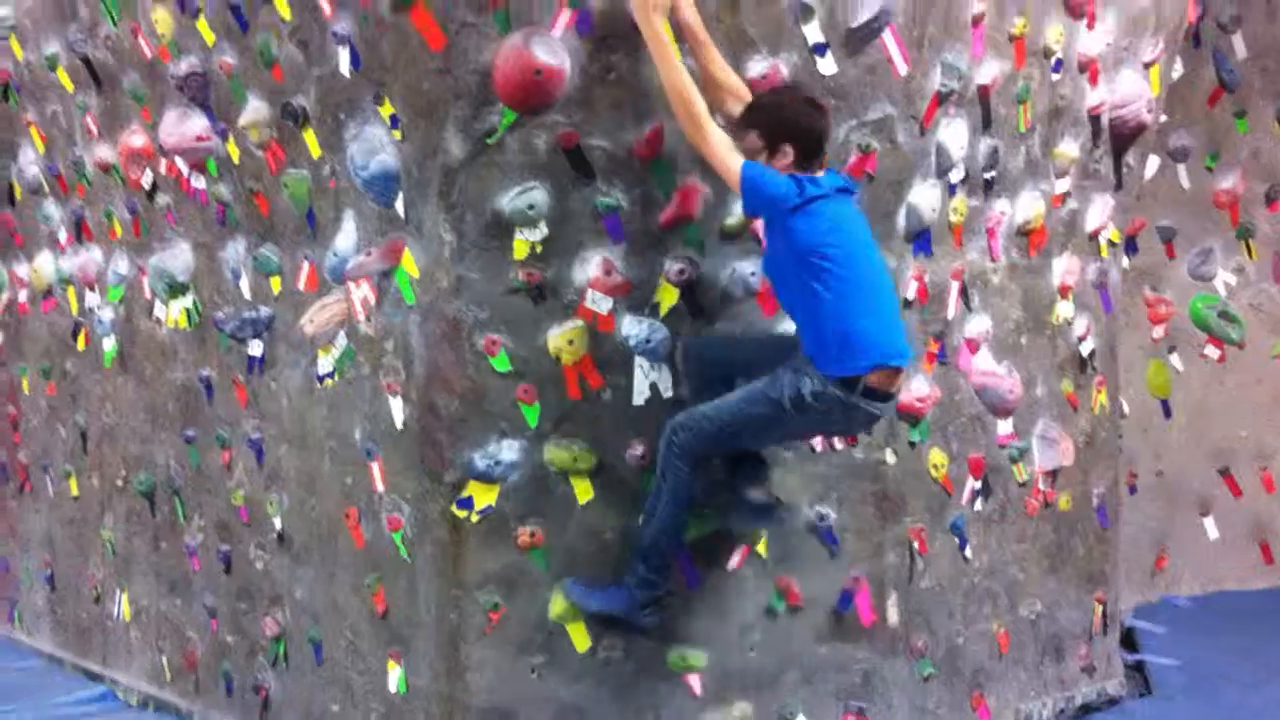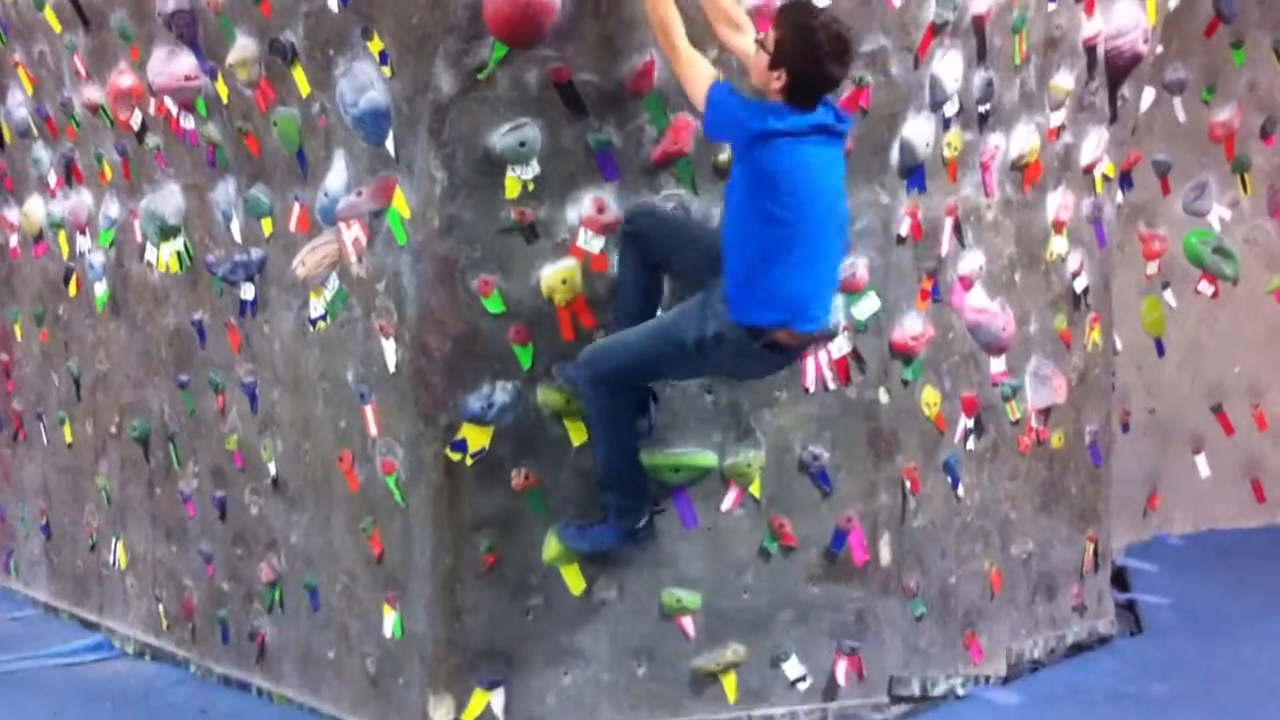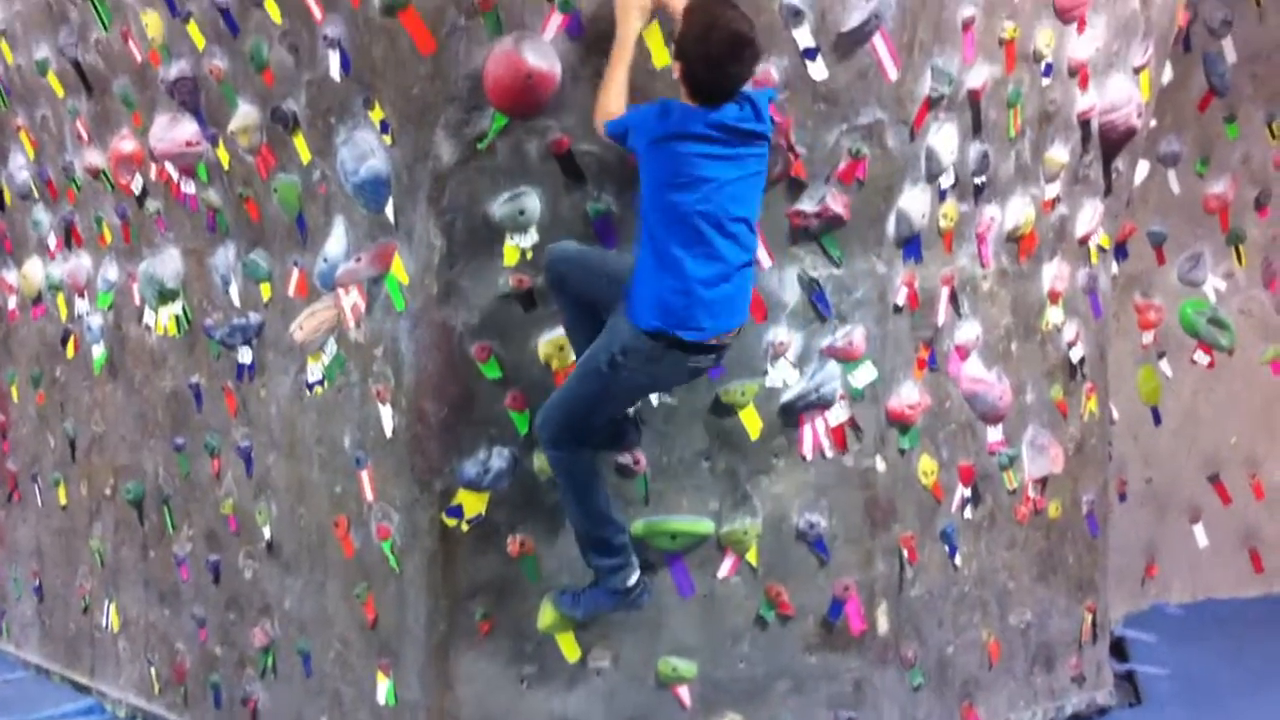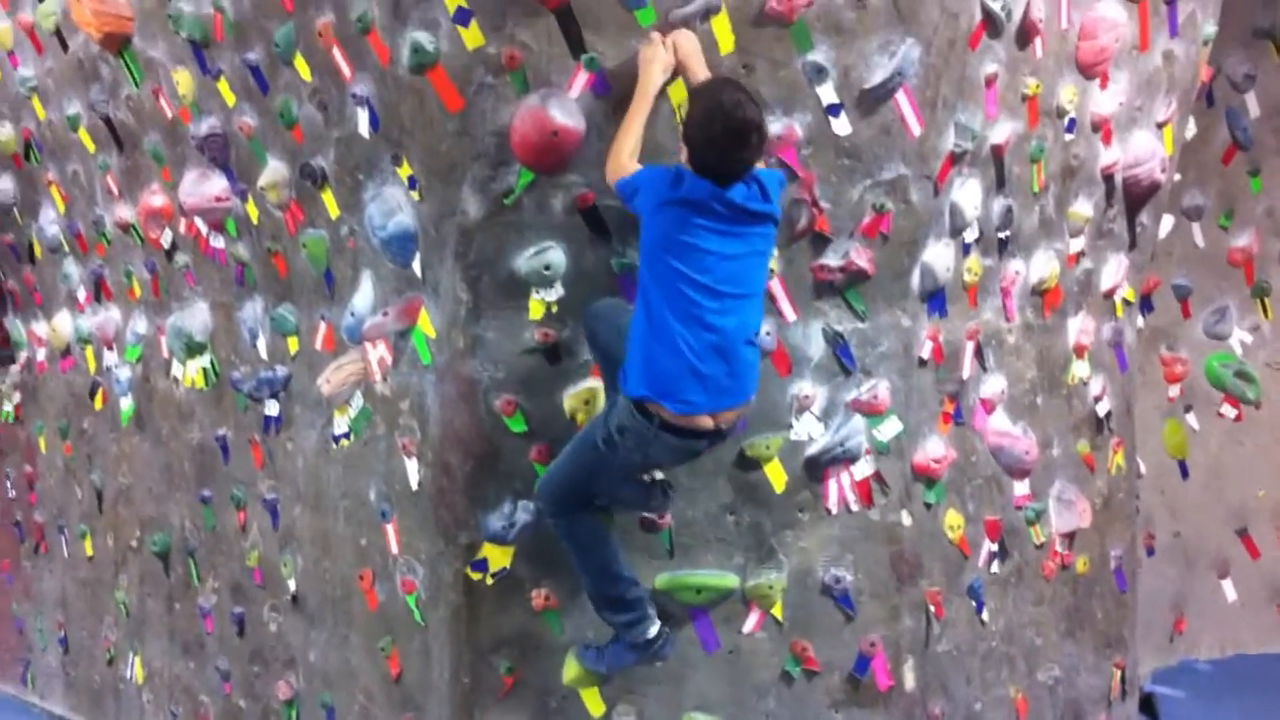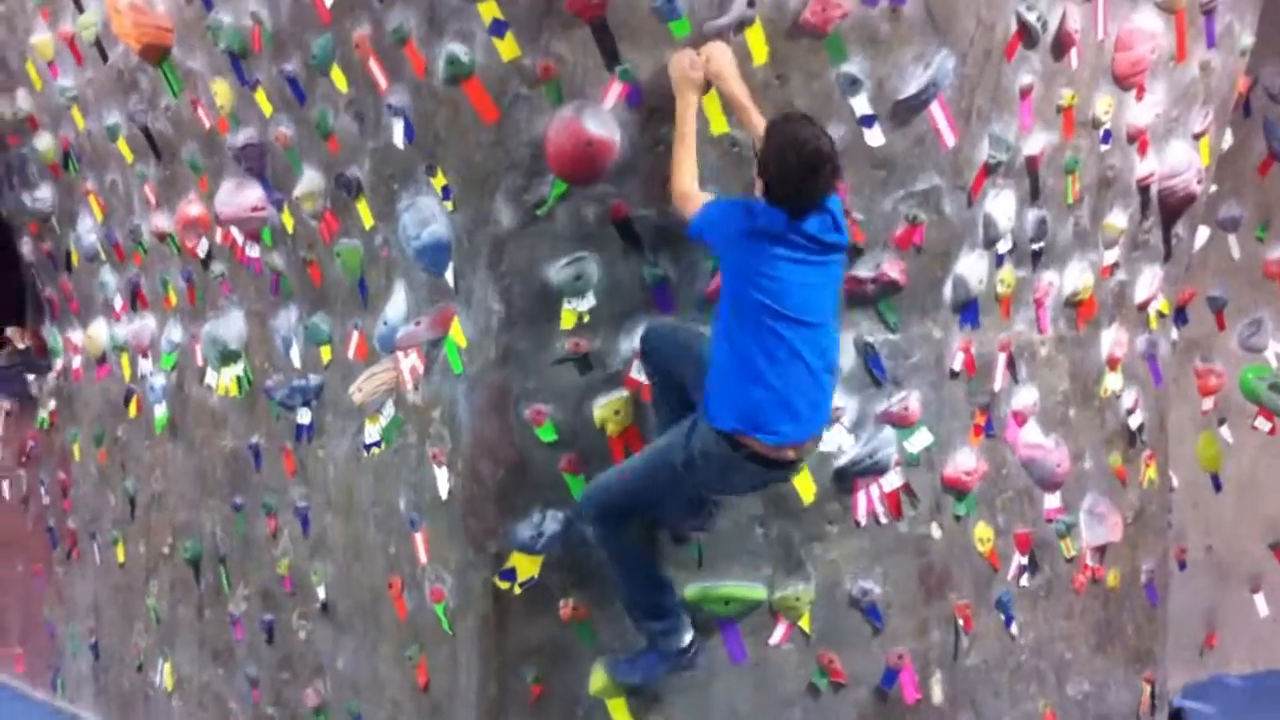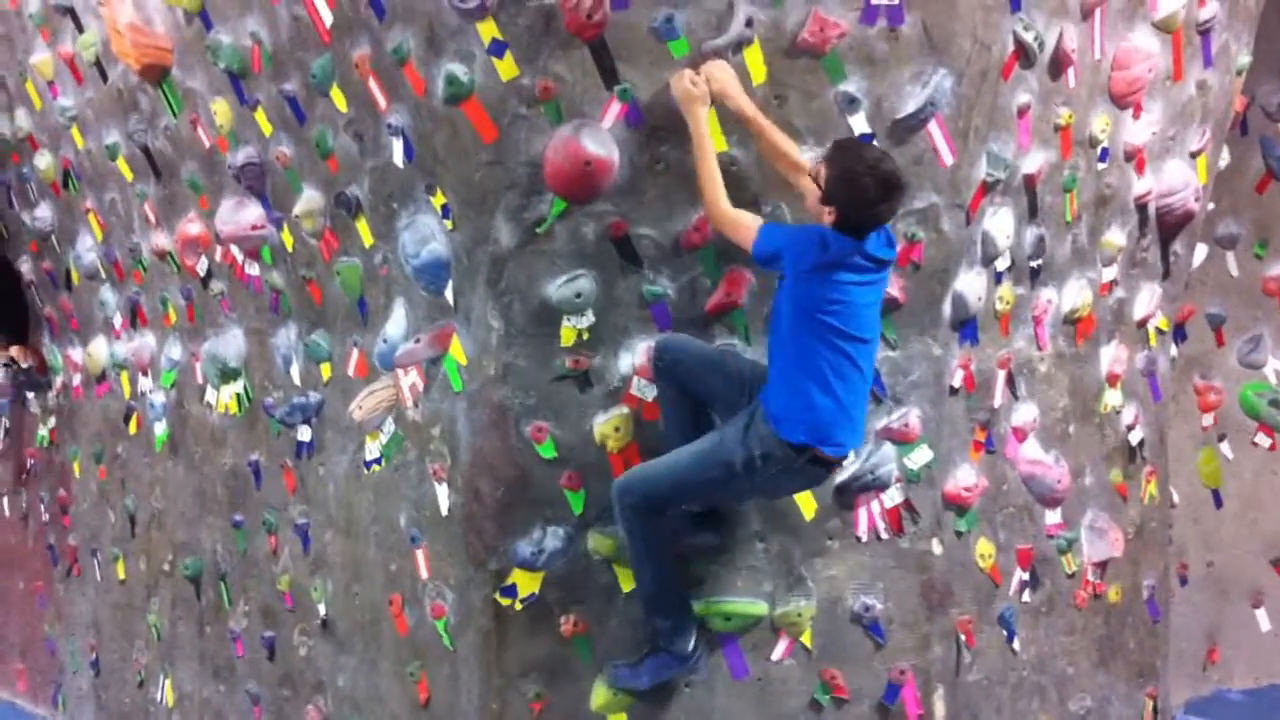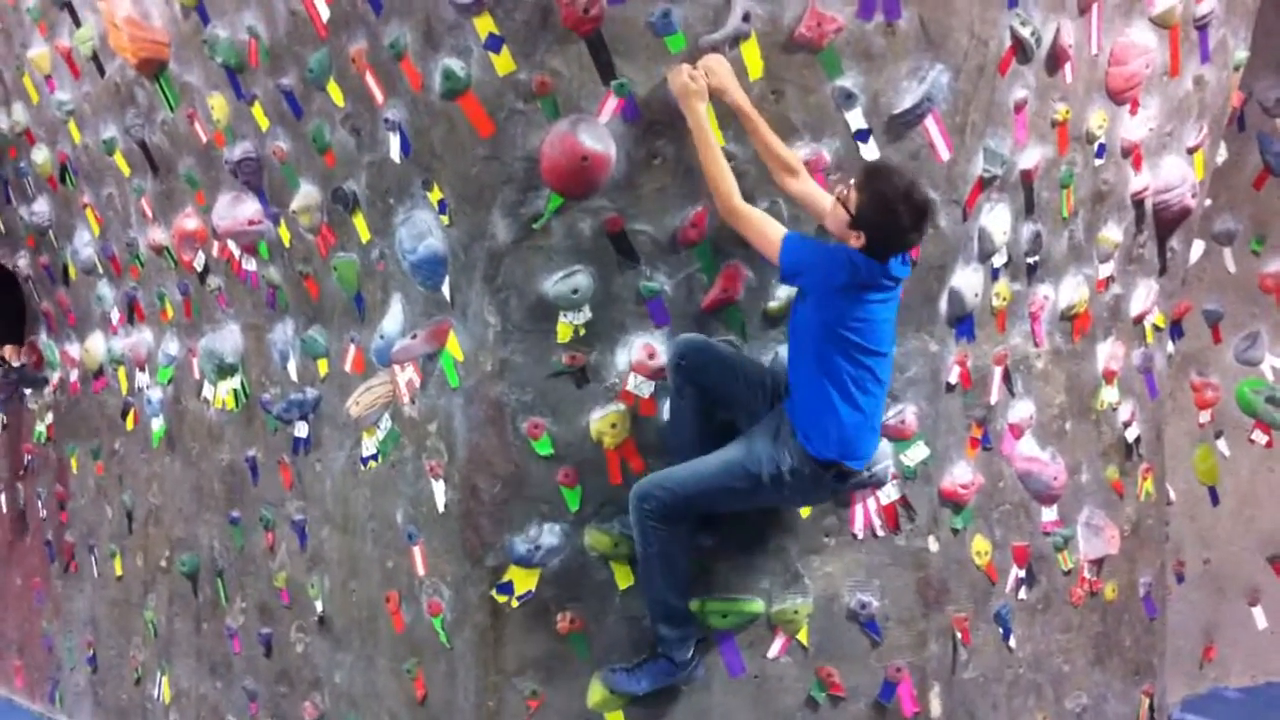
dt=0.4s
person 1, frame 1
left shoulder: (791, 199)
right shoulder: (824, 185)
left elbow: (700, 132)
right elbow: (737, 104)
left hip: (844, 387)
right hip: (836, 363)
left knee: (684, 439)
right knee: (699, 356)
left ankle: (641, 592)
right ankle: (744, 475)
person 1, frame 2
left shoulder: (759, 126)
right shoulder: (826, 117)
left elbow: (677, 48)
left hip: (752, 333)
right hip: (775, 300)
left knee: (594, 371)
right knee: (641, 222)
left ankle: (630, 518)
right ankle: (629, 378)
person 1, frame 3
left shoulder: (660, 127)
right shoulder: (757, 115)
left elbow: (607, 114)
right elbow: (728, 71)
left hip: (660, 338)
right hip: (718, 330)
left knee: (559, 434)
right knee: (562, 262)
left ankle: (619, 577)
right ankle: (612, 417)
person 1, frame 4
left shoulder: (669, 194)
right shoulder: (765, 196)
left elbow: (618, 164)
right elbow: (736, 147)
left wrist: (651, 79)
right wrist: (696, 68)
left hip: (662, 417)
right hip: (729, 414)
left knee: (559, 498)
right knee: (605, 317)
left ankle: (639, 629)
right ankle: (638, 480)
person 1, frame 5
left shoulder: (747, 226)
right shoulder: (832, 223)
left elbow: (683, 192)
right elbow: (791, 166)
left wrist: (688, 97)
right wrist: (734, 85)
left hip: (741, 444)
right hip: (796, 434)
left knee: (599, 506)
right knee: (661, 338)
left ankle: (671, 638)
right ankle: (683, 498)
person 1, frame 6
left shoulder: (815, 250)
right shoulder: (872, 235)
left elbow: (719, 213)
right elbow: (793, 168)
left wrist: (696, 115)
right wrist: (737, 102)
left hip: (792, 444)
right hip: (791, 406)
left knee: (632, 494)
right knee: (670, 354)
left ankle: (676, 644)
right ankle: (693, 494)
person 1, frame 7
left shoulder: (841, 269)
right shoulder: (879, 251)
left elbow: (734, 210)
right elbow: (791, 175)
left wrist: (695, 109)
right wrist: (735, 97)
left hip: (814, 456)
right hip: (804, 413)
left knee: (649, 500)
right knee: (688, 354)
left ankle: (675, 653)
right ankle: (699, 490)
